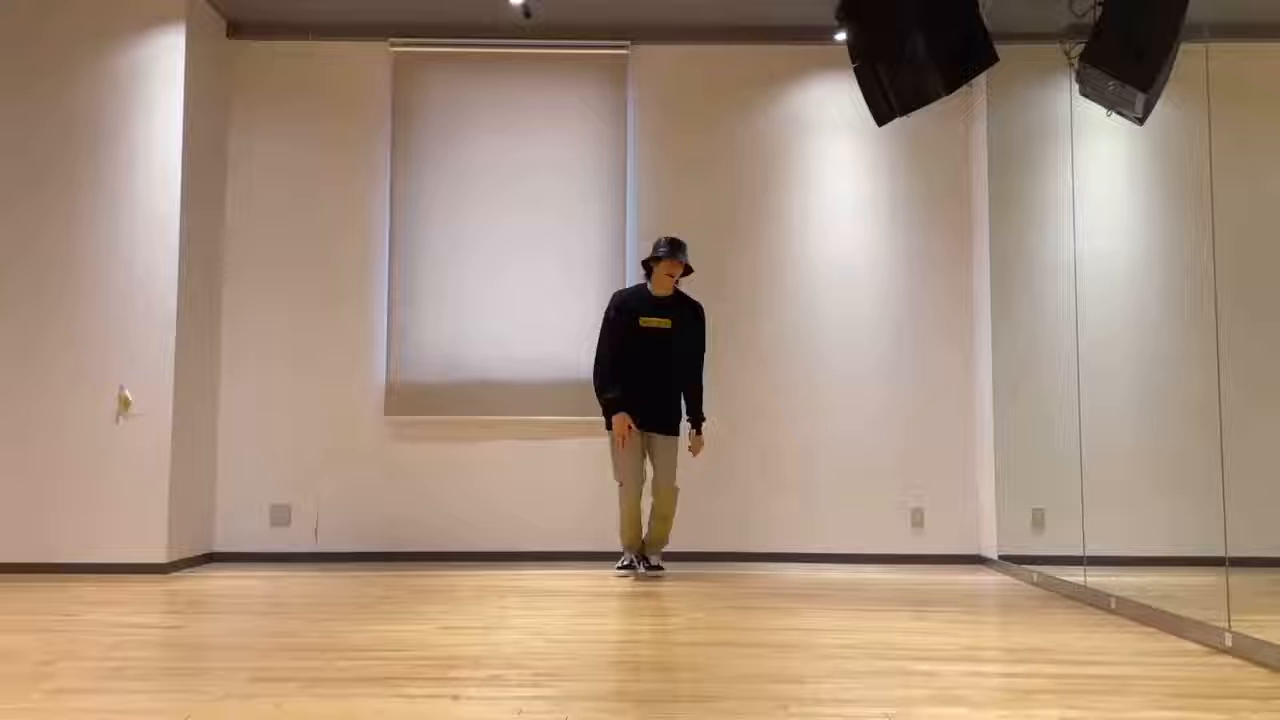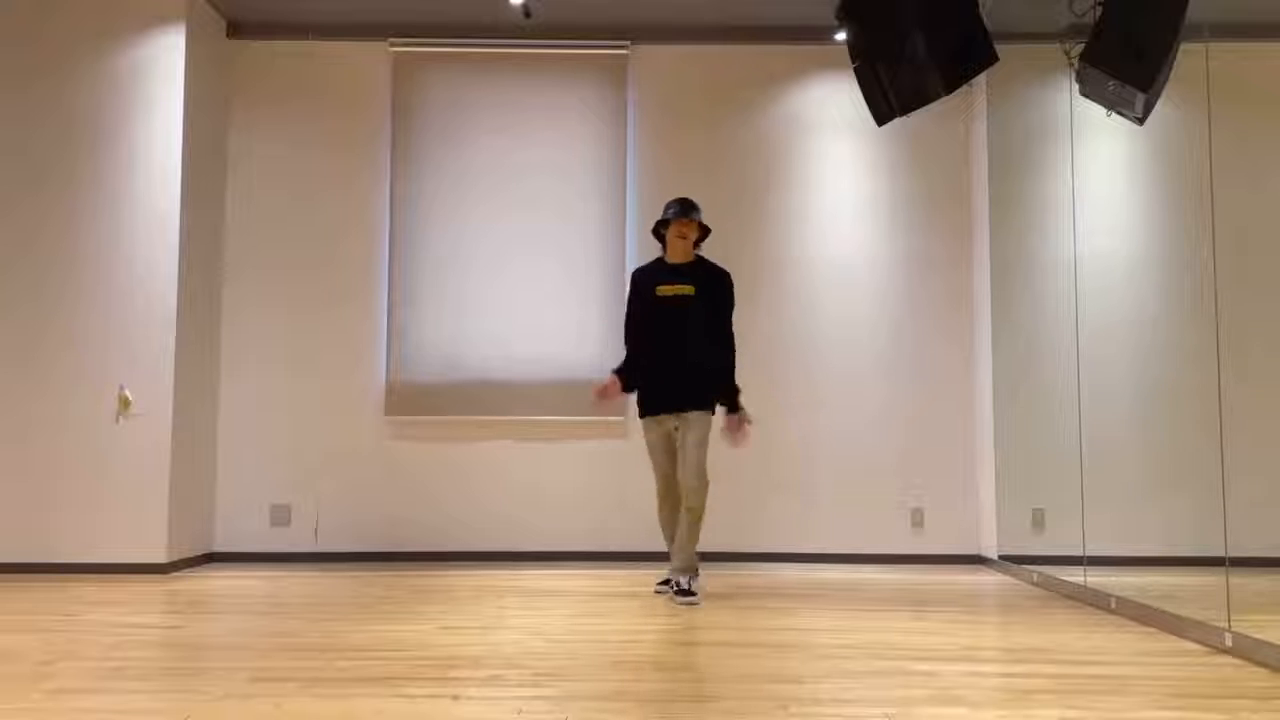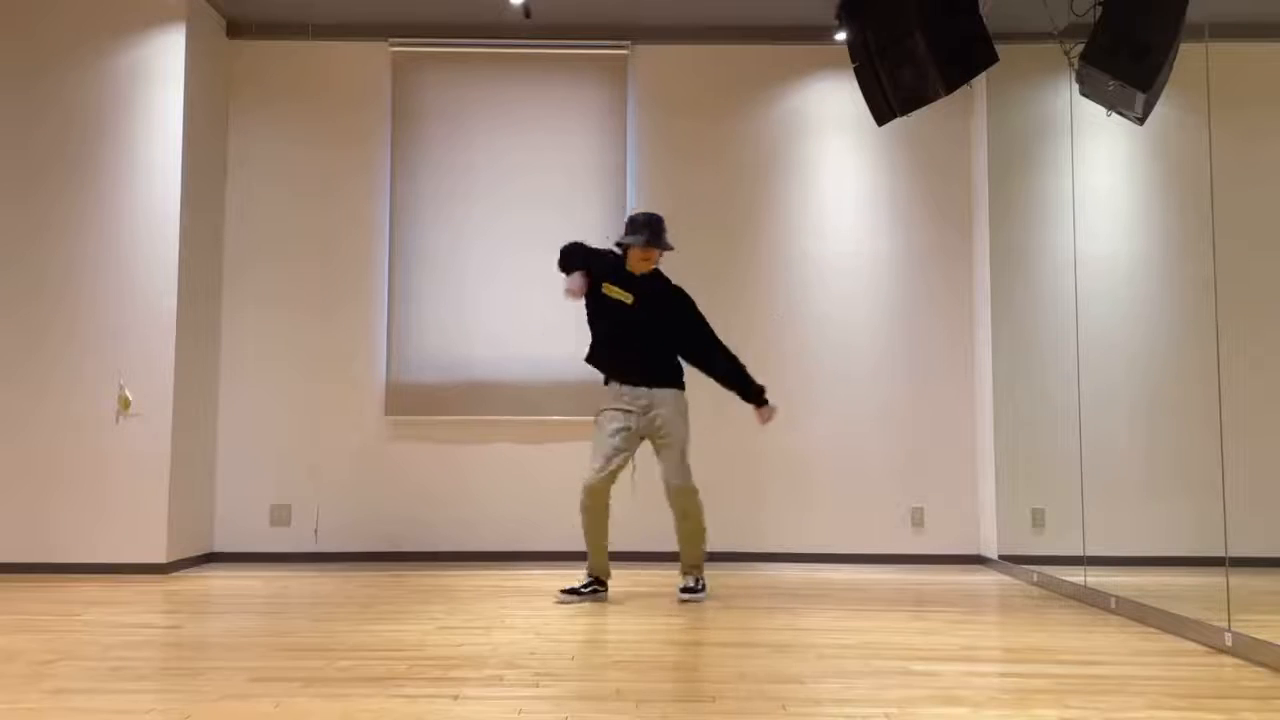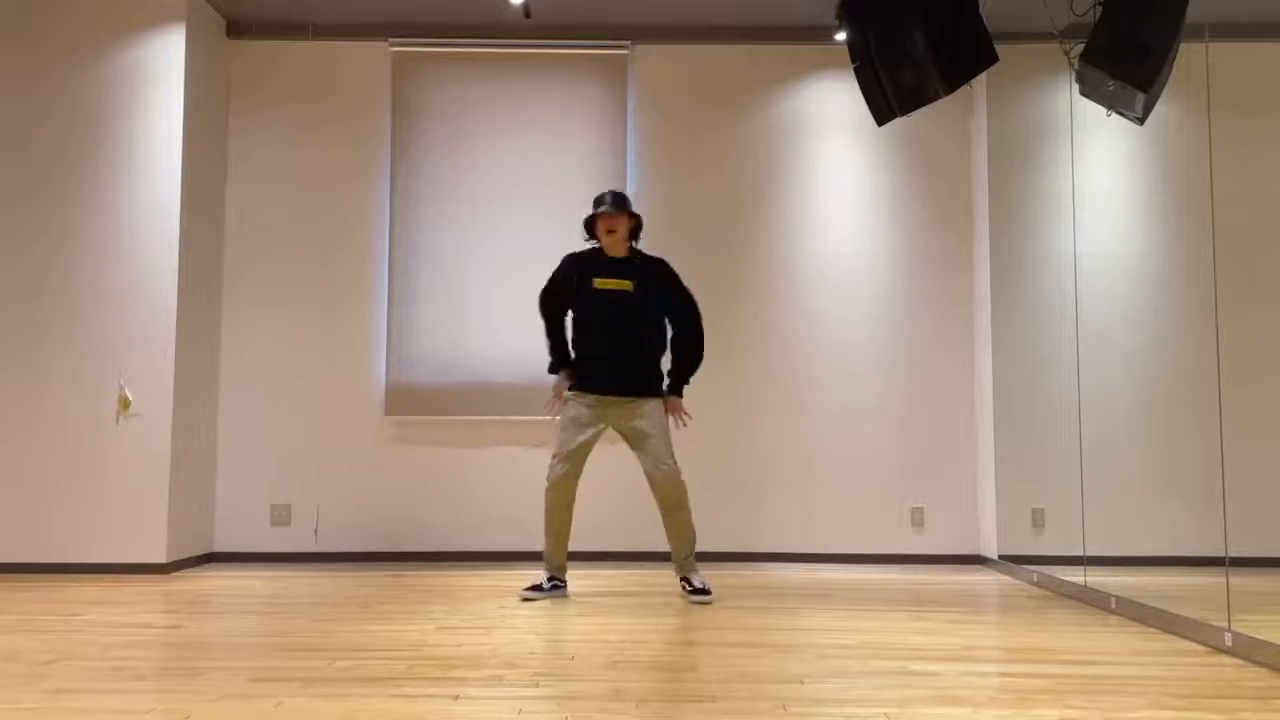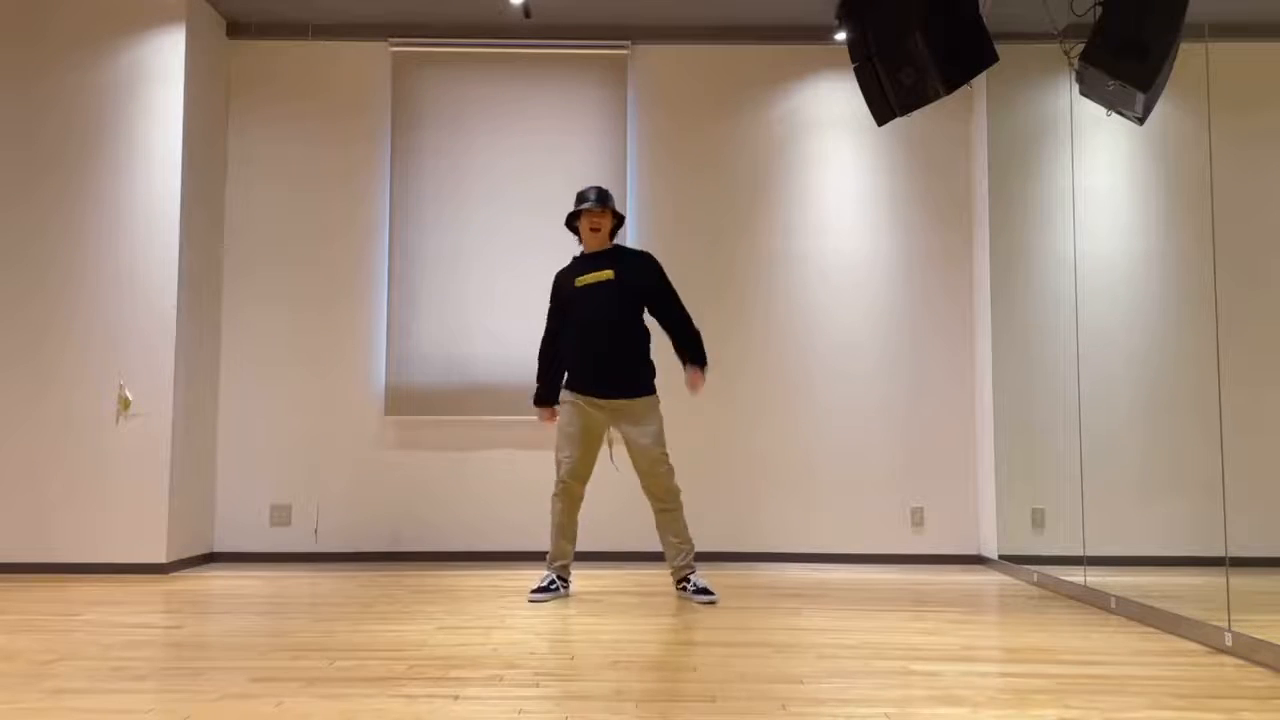
dt=1s
person 1, frame 1
left shoulder: (691, 312)
right shoulder: (624, 303)
left elbow: (693, 373)
right elbow: (605, 362)
left wrist: (697, 424)
right wrist: (614, 408)
left hip: (667, 416)
right hip: (627, 412)
left knee: (666, 487)
right knee: (629, 484)
left ankle: (652, 550)
right ankle: (629, 551)
person 1, frame 2
left shoulder: (716, 281)
right shoulder: (644, 277)
left elbow: (721, 347)
right elbow: (637, 342)
left wrist: (733, 405)
right wrist: (622, 378)
left hip: (696, 397)
right hip: (654, 398)
left knee: (692, 482)
right knee: (668, 486)
left ankle: (685, 573)
right ankle: (680, 566)
person 1, frame 3
left shoulder: (670, 296)
right shoulder: (608, 266)
left elbow: (710, 351)
right elbow: (571, 254)
left wrist: (757, 397)
right wrist: (575, 272)
left hip: (665, 395)
right hip: (621, 395)
left knee: (680, 488)
right knee: (595, 484)
left ankle: (692, 571)
right ankle: (597, 577)
person 1, frame 4
left shoulder: (657, 272)
right shoulder: (577, 266)
left elbow: (689, 327)
right elbow: (552, 311)
left wrist: (676, 387)
right wrist: (562, 367)
left hip: (642, 397)
right hip: (586, 395)
left knee: (667, 477)
right knee: (560, 479)
left ankle: (688, 571)
right ankle: (554, 573)
person 1, frame 5
left shoulder: (638, 263)
right shoulder: (567, 277)
left elbow: (672, 314)
right elbow: (555, 336)
left wrist: (693, 361)
right wrist: (545, 395)
left hip: (636, 393)
right hip: (580, 395)
left knee: (659, 481)
right knee: (568, 482)
left ankle: (684, 571)
right ankle: (558, 572)
